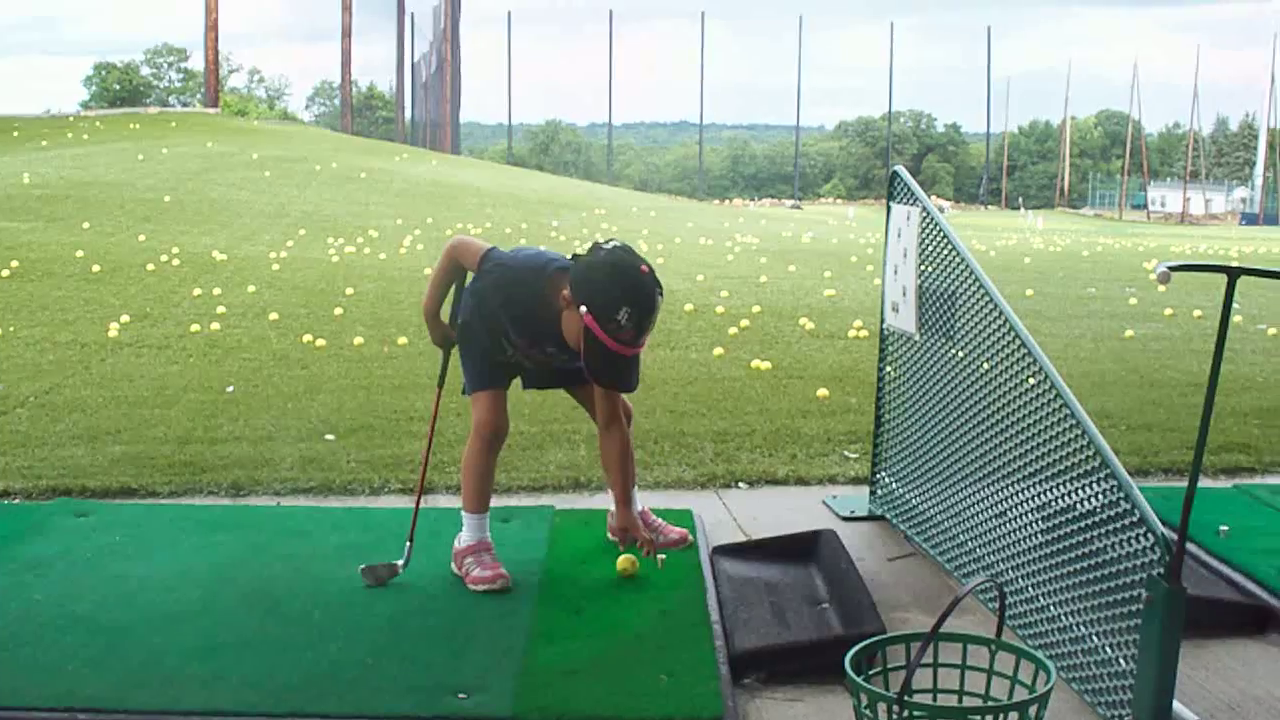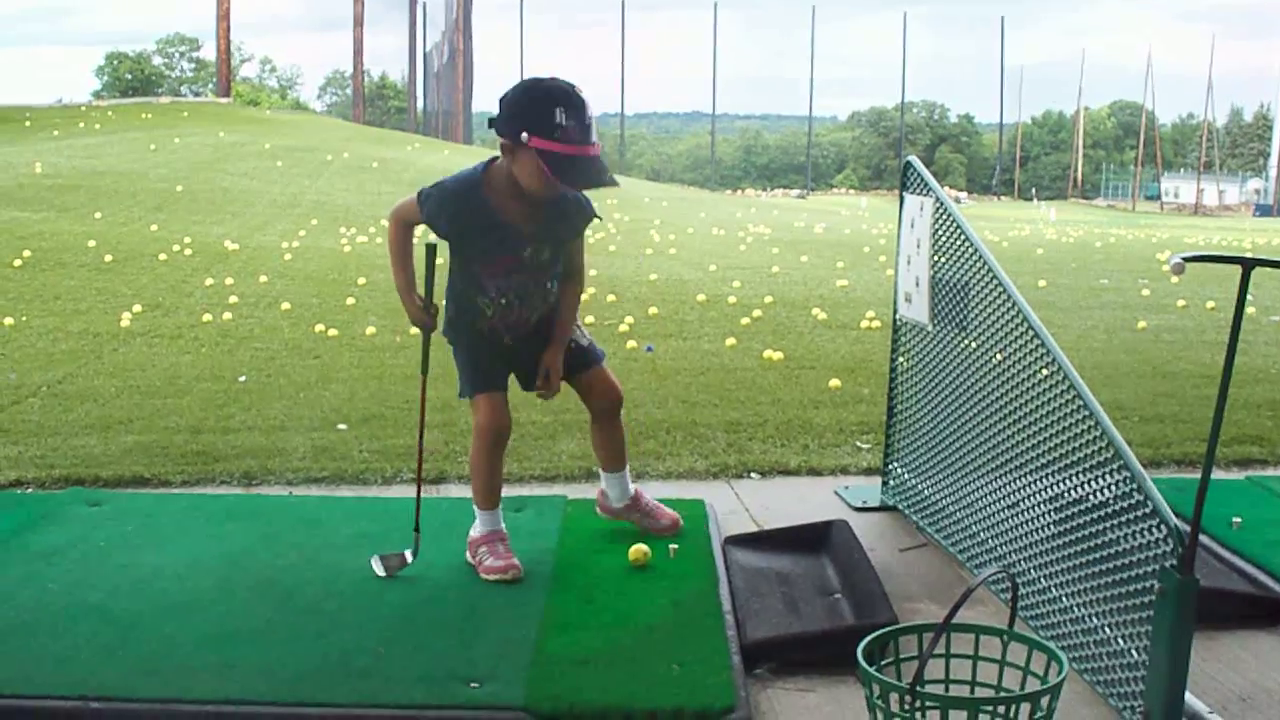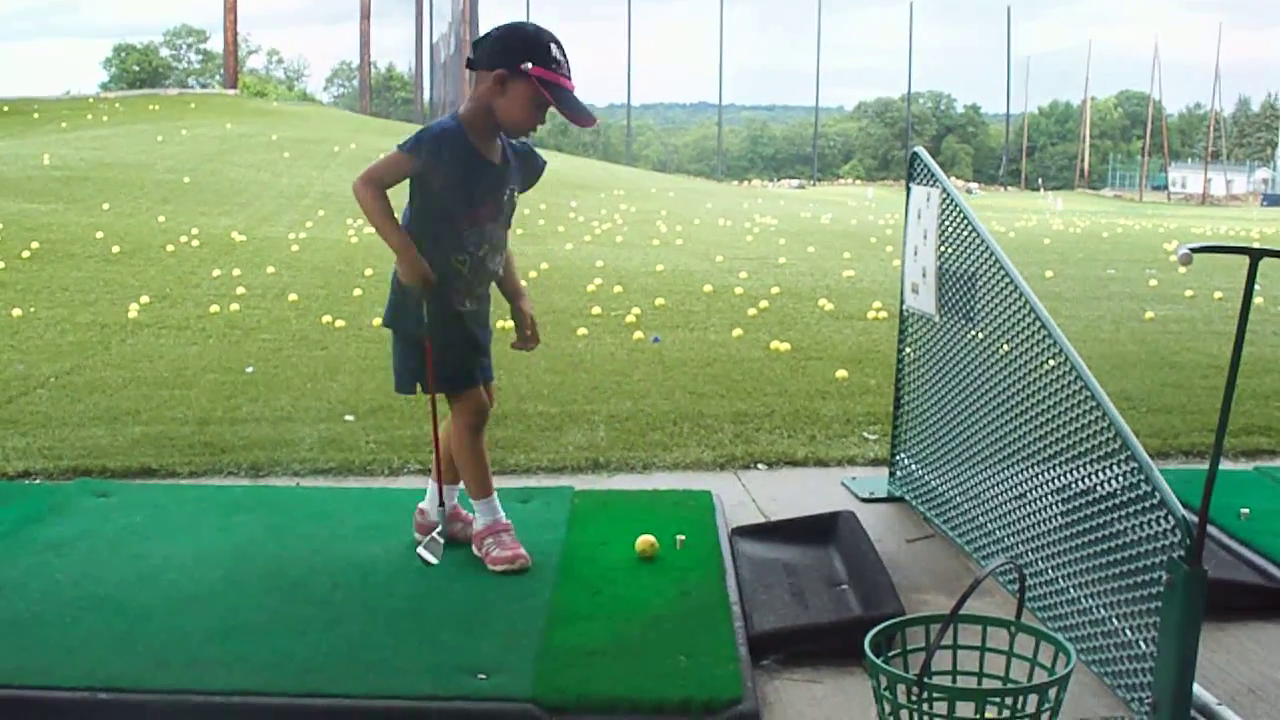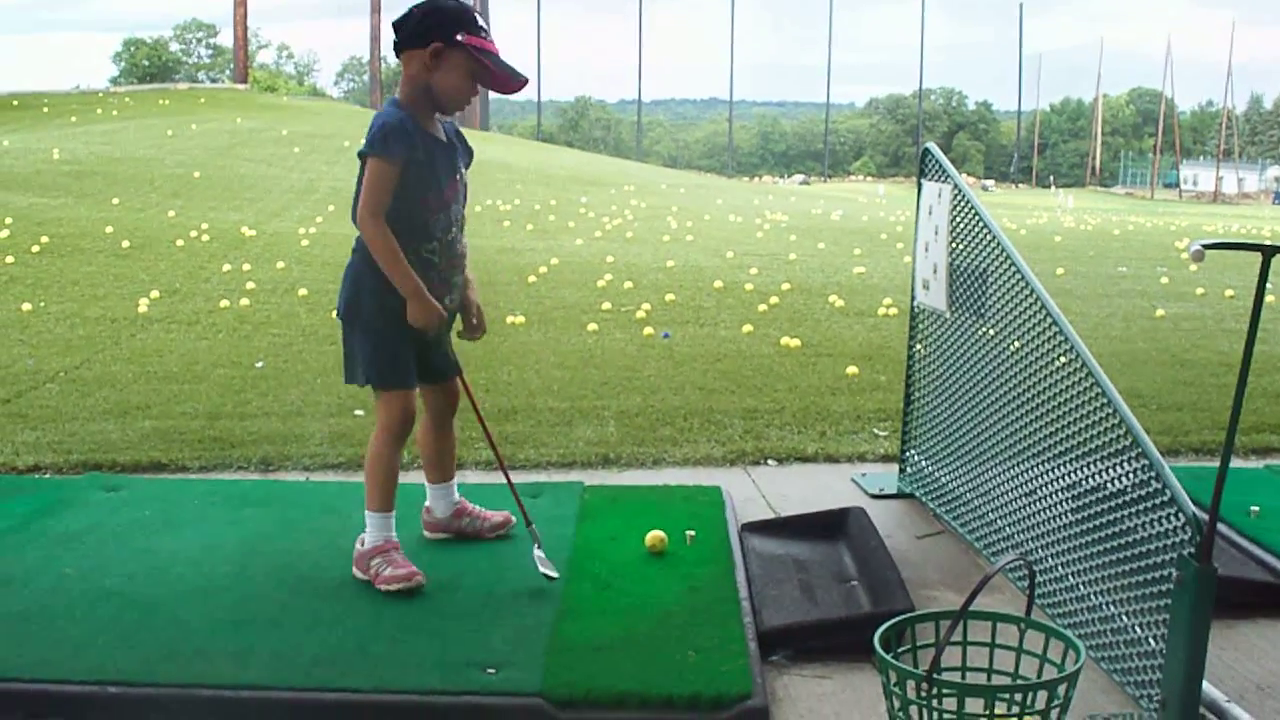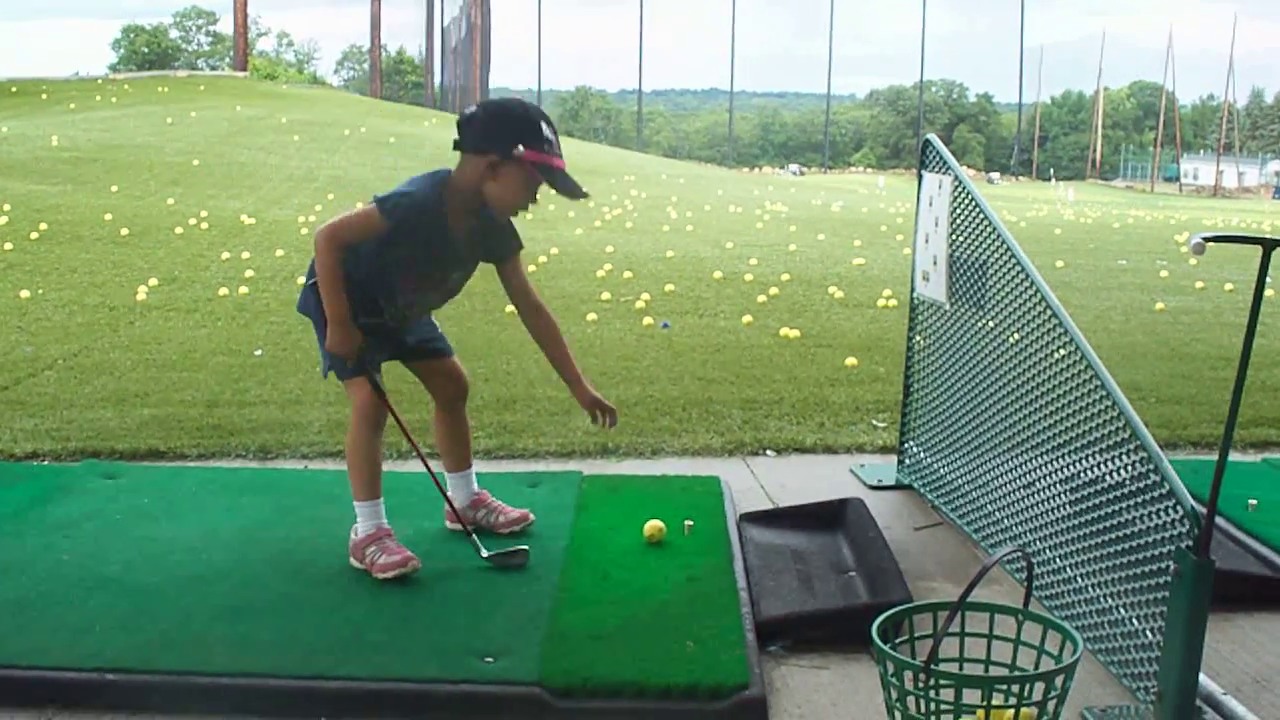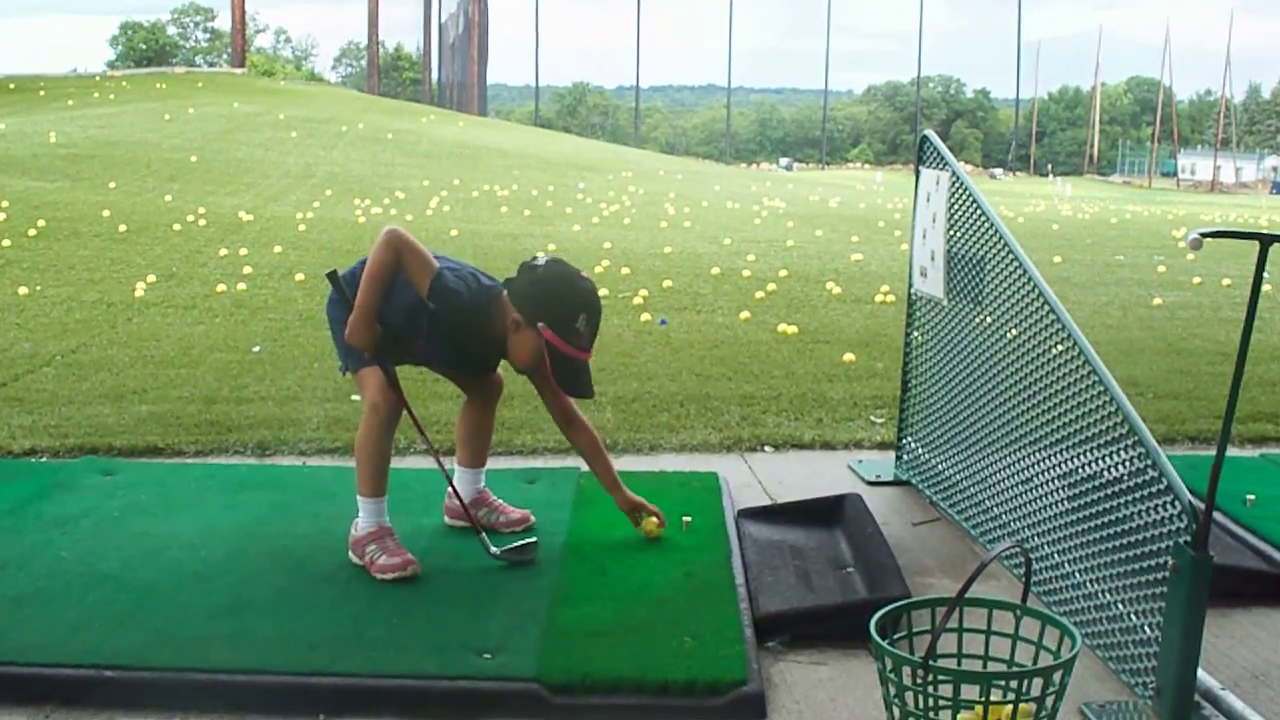
dt=0.5s
person 1, frame 1
left shoulder: (603, 322)
right shoulder: (514, 276)
left elbow: (610, 424)
right elbow: (458, 246)
left wrist: (624, 507)
right wrist: (431, 315)
left hip: (553, 346)
right hip: (488, 333)
left knee: (619, 413)
right knee: (490, 424)
left ankle: (634, 512)
right ankle: (471, 542)
person 1, frame 2
left shoulder: (568, 206)
right shoulder: (459, 196)
left elbow: (573, 278)
right elbow: (398, 218)
left wrist: (557, 346)
right wrist: (409, 296)
left hip: (546, 319)
right hip: (479, 324)
left knee: (605, 394)
right knee: (492, 420)
left ankle: (620, 494)
right ankle: (486, 531)
person 1, frame 3
left shoulder: (515, 158)
right shoulder: (443, 140)
right elbow: (367, 184)
left wrist: (519, 299)
right wrist: (405, 255)
left hip: (472, 303)
right hip: (429, 304)
left knee: (473, 408)
right knee: (471, 407)
left ankle: (435, 510)
right ankle: (489, 522)
person 1, frame 4
left shoulder: (448, 138)
right shoulder: (394, 129)
right elbow: (369, 219)
left wrist: (466, 296)
right wrist: (416, 295)
left hip: (430, 301)
right hip: (386, 300)
left knee: (447, 400)
right knee: (399, 410)
left ankle: (443, 506)
right ankle: (375, 544)
person 1, frame 5
left shoulder: (492, 229)
right shoulder: (417, 204)
left elbow: (531, 308)
right elbow: (328, 237)
left wrist: (579, 385)
right wrist: (338, 323)
left hip: (401, 308)
right hip: (346, 302)
left knee: (452, 382)
right knee: (368, 402)
left ankle: (465, 500)
right ankle: (368, 533)
person 1, frame 6
left shoulder: (522, 337)
right shoulder: (459, 301)
left elbow: (570, 421)
right elbow: (392, 238)
left wrist: (620, 493)
right wrist: (362, 317)
left hip: (411, 314)
right hip: (360, 304)
left knee: (486, 386)
right knee: (383, 399)
left ankle: (467, 496)
right ankle: (369, 530)
